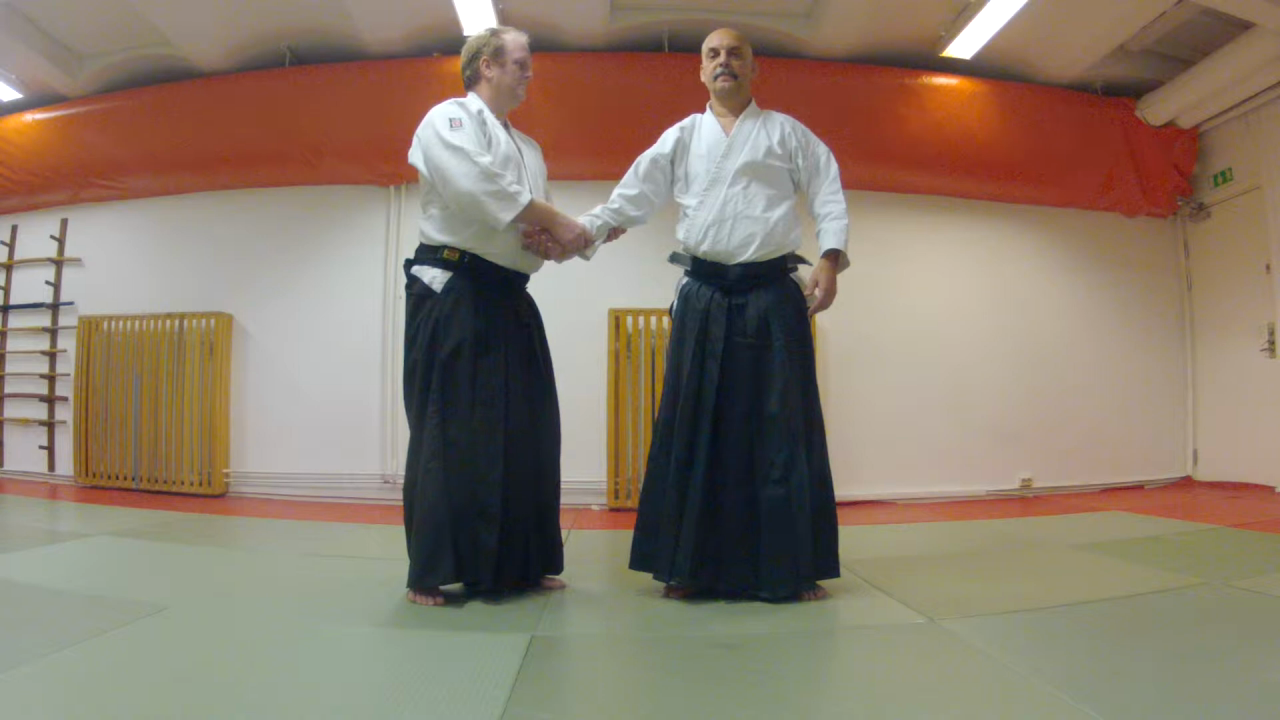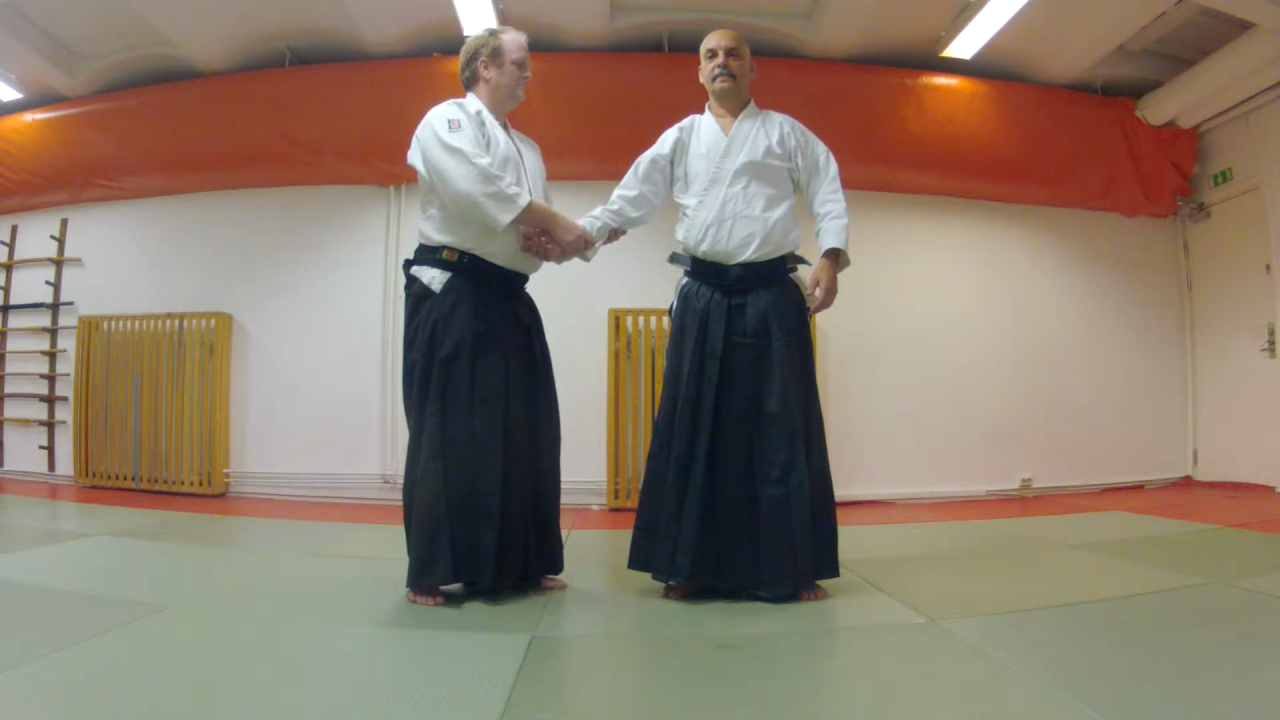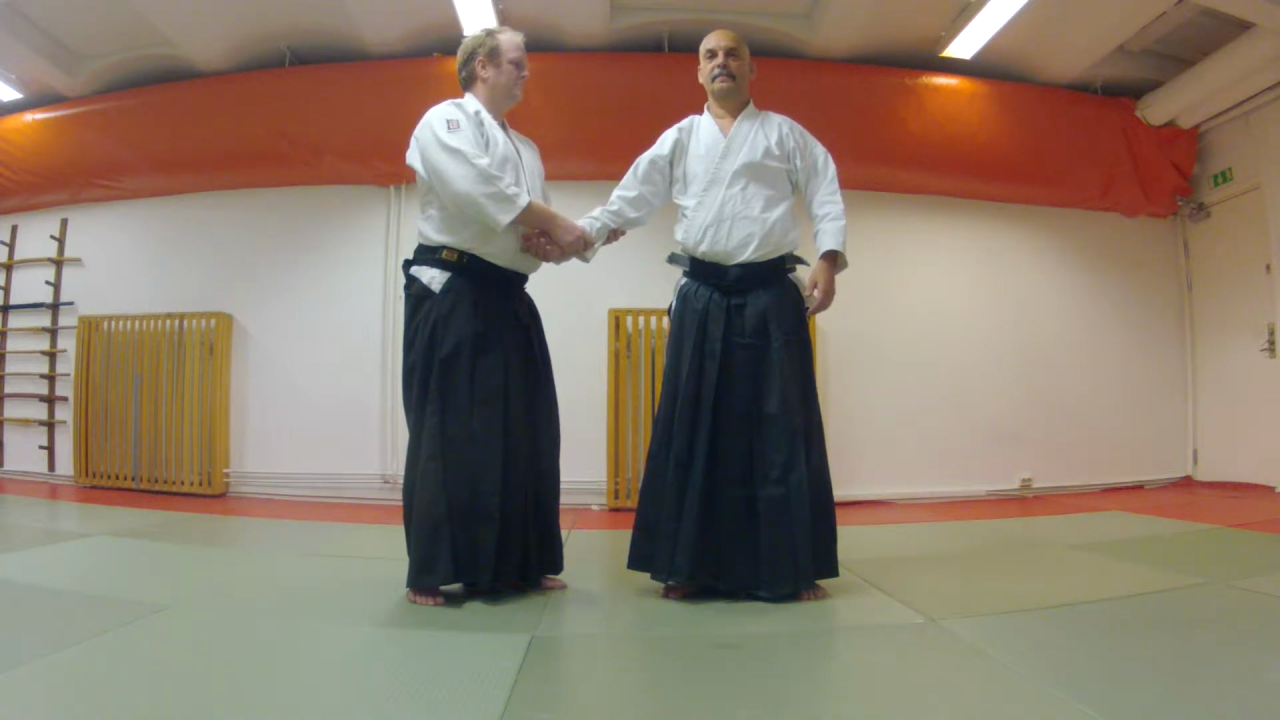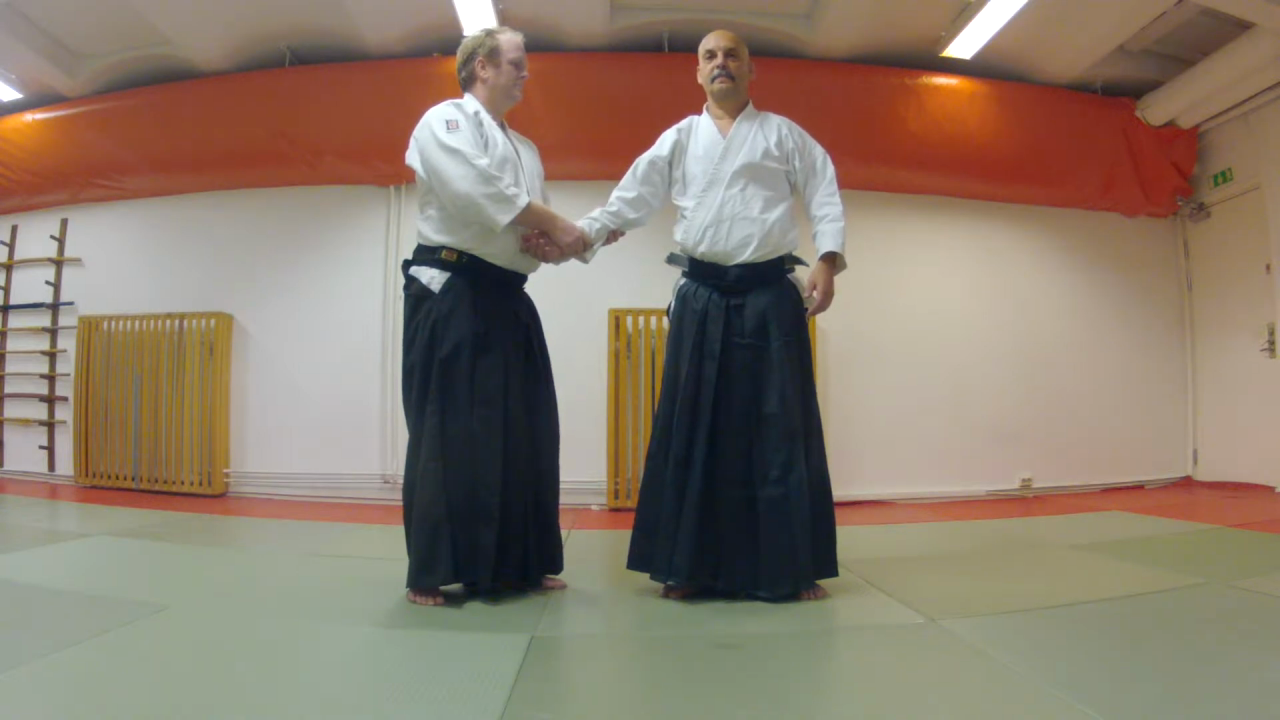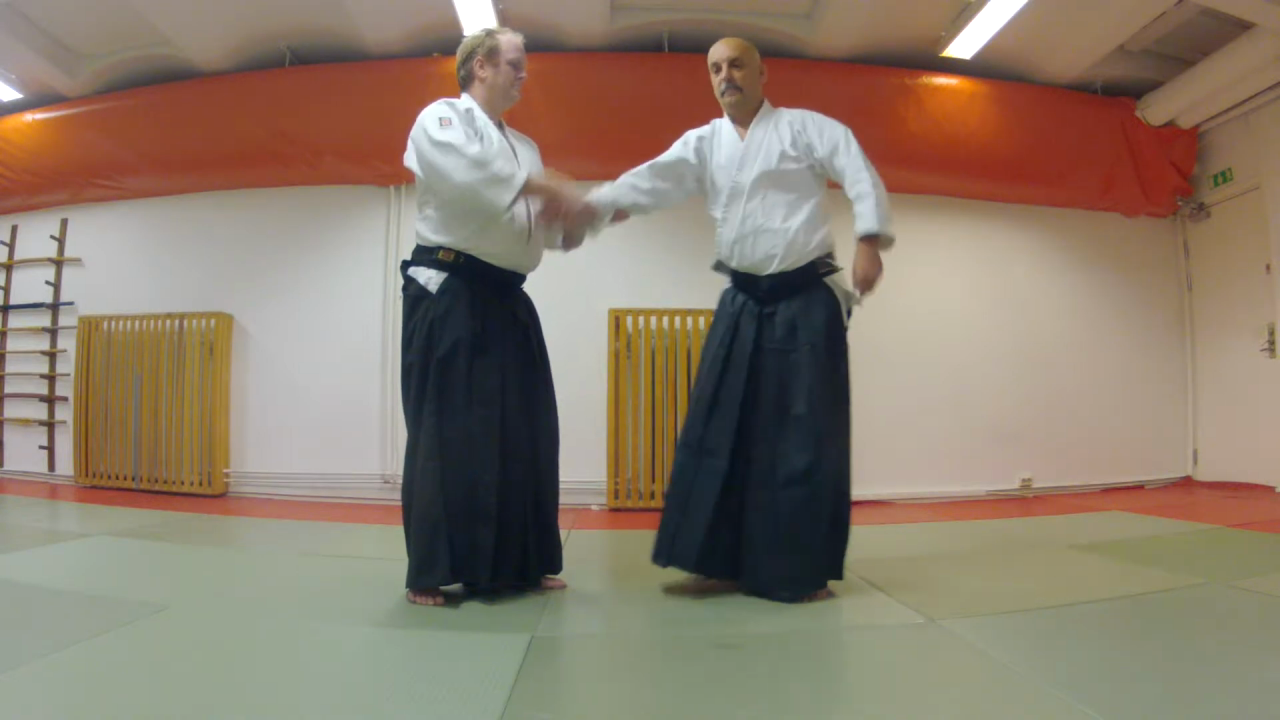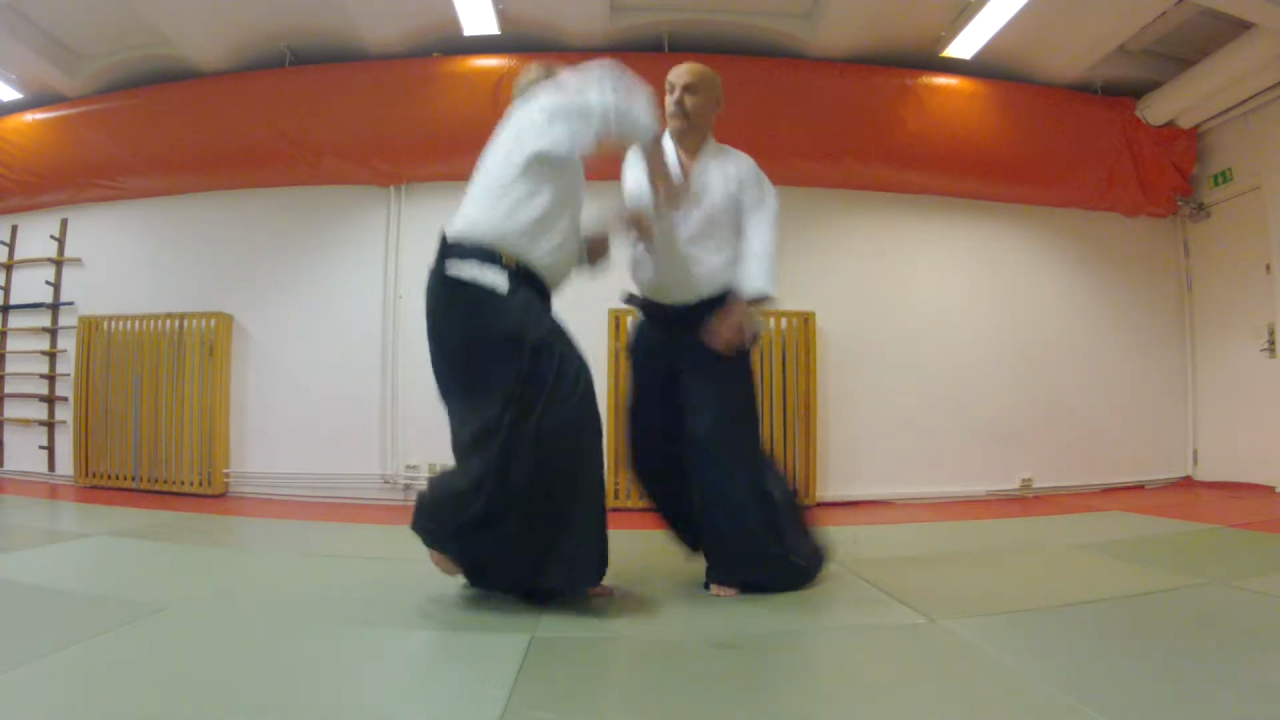
dt=0.7s
person 1, frame 1
left shoulder: (526, 146)
right shoulder: (450, 119)
left elbow: (542, 230)
right elbow: (477, 188)
left wrist: (576, 236)
right wrist: (556, 222)
left hip: (508, 299)
right hip: (453, 293)
left knee: (525, 432)
right knee: (449, 432)
left ankle: (517, 565)
right ankle: (431, 571)
person 1, frame 2
left shoulder: (525, 147)
right shoulder: (448, 120)
left elbow: (541, 229)
right elbow: (476, 189)
left wrist: (574, 238)
right wrist: (556, 223)
left hip: (508, 298)
right hip: (452, 293)
left knee: (523, 432)
right knee: (449, 433)
left ankle: (516, 563)
right ankle: (430, 571)
person 1, frame 3
left shoulder: (524, 147)
right shoulder: (448, 120)
left elbow: (540, 230)
right elbow: (476, 189)
left wrist: (571, 240)
right wrist: (556, 225)
left hip: (508, 299)
right hip: (452, 293)
left knee: (524, 433)
right knee: (449, 433)
left ankle: (518, 564)
right ankle: (431, 572)
person 1, frame 4
left shoulder: (523, 148)
right shoulder: (446, 120)
left elbow: (537, 231)
right elbow: (476, 190)
left wrist: (569, 239)
right wrist: (554, 225)
left hip: (506, 299)
right hip: (451, 294)
left knee: (523, 433)
right knee: (449, 433)
left ankle: (517, 563)
right ankle: (430, 572)
person 1, frame 5
left shoulder: (519, 146)
right shoulder: (442, 120)
left elbow: (537, 226)
right elbow: (472, 174)
left wrist: (572, 216)
right wrist: (547, 190)
left hip: (505, 299)
right hip: (451, 295)
left knee: (525, 432)
right knee: (452, 431)
left ankle: (516, 564)
right ankle: (430, 571)
person 1, frame 6
left shoulder: (545, 150)
right shoulder: (547, 109)
left elbow: (552, 244)
right elbow: (613, 95)
left wrist: (590, 245)
right wrist: (657, 160)
left hip: (500, 294)
right hip: (483, 293)
left knee: (561, 410)
right knee: (539, 416)
left ankle: (545, 566)
right ankle: (450, 529)
person 2, frame 1
left shoulder: (787, 132)
right shoulder: (680, 138)
left elbow: (827, 195)
right elbow: (631, 198)
left wrist: (829, 260)
left hip: (773, 295)
right hip: (703, 298)
left knee: (781, 428)
right knee: (694, 429)
left ankle: (792, 567)
right ankle: (692, 565)
person 2, frame 2
left shoulder: (786, 132)
right shoulder: (680, 139)
left elbow: (828, 194)
right elbow: (630, 199)
left wrist: (830, 258)
left hip: (773, 295)
right hip: (703, 298)
left knee: (781, 429)
right knee: (694, 429)
left ankle: (791, 566)
right ankle: (691, 564)
person 2, frame 3
left shoulder: (784, 133)
right shoulder: (678, 139)
left elbow: (825, 195)
right elbow: (630, 199)
left wrist: (828, 259)
left hip: (771, 295)
right hip: (702, 299)
left knee: (781, 428)
right knee: (693, 429)
left ankle: (792, 566)
right ankle: (691, 565)
person 2, frame 4
left shoulder: (784, 134)
right shoulder: (678, 139)
left elbow: (825, 196)
right elbow: (630, 199)
left wrist: (827, 261)
left hip: (770, 294)
right hip: (701, 297)
left knee: (780, 428)
right knee: (692, 428)
left ankle: (792, 567)
right ankle: (692, 565)
person 2, frame 5
left shoulder: (804, 126)
right shoulder: (702, 142)
left elbow: (859, 173)
right elbow: (650, 183)
left wrist: (868, 241)
right wrist: (594, 206)
left hip: (806, 296)
right hip: (743, 300)
left knee: (806, 429)
right knee: (717, 426)
left ankle: (802, 567)
right ankle: (719, 559)
person 2, frame 6
left shoulder: (739, 168)
right shoulder: (644, 158)
left elbow: (759, 238)
right elbow: (641, 208)
left wrist: (742, 307)
right wrist: (643, 214)
left hip: (714, 321)
right hip: (657, 324)
left knee: (718, 441)
right knee: (655, 447)
left ankle: (744, 564)
